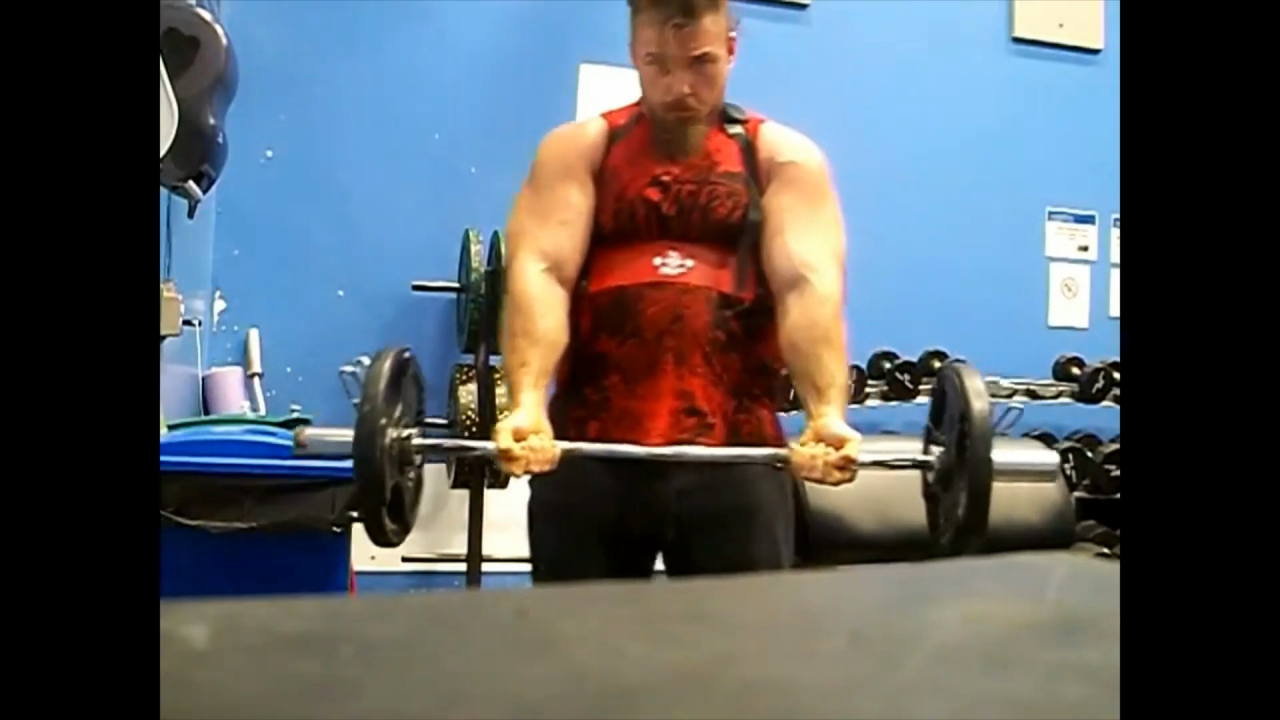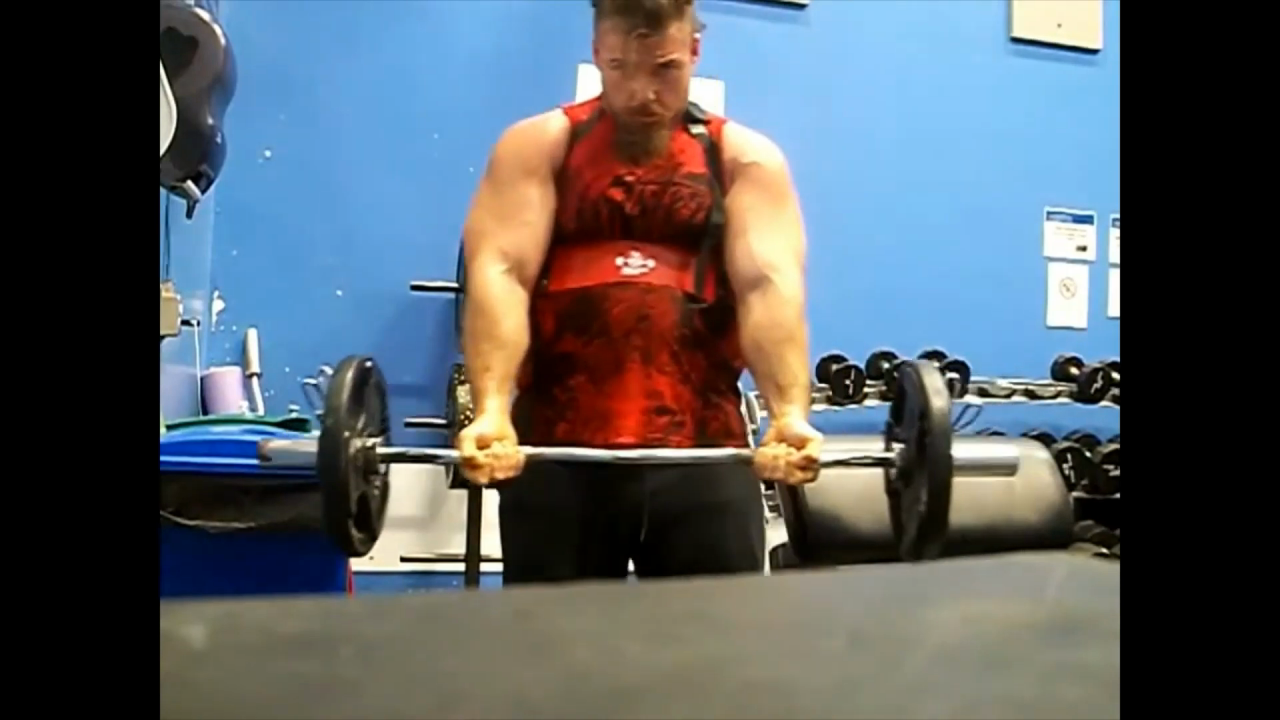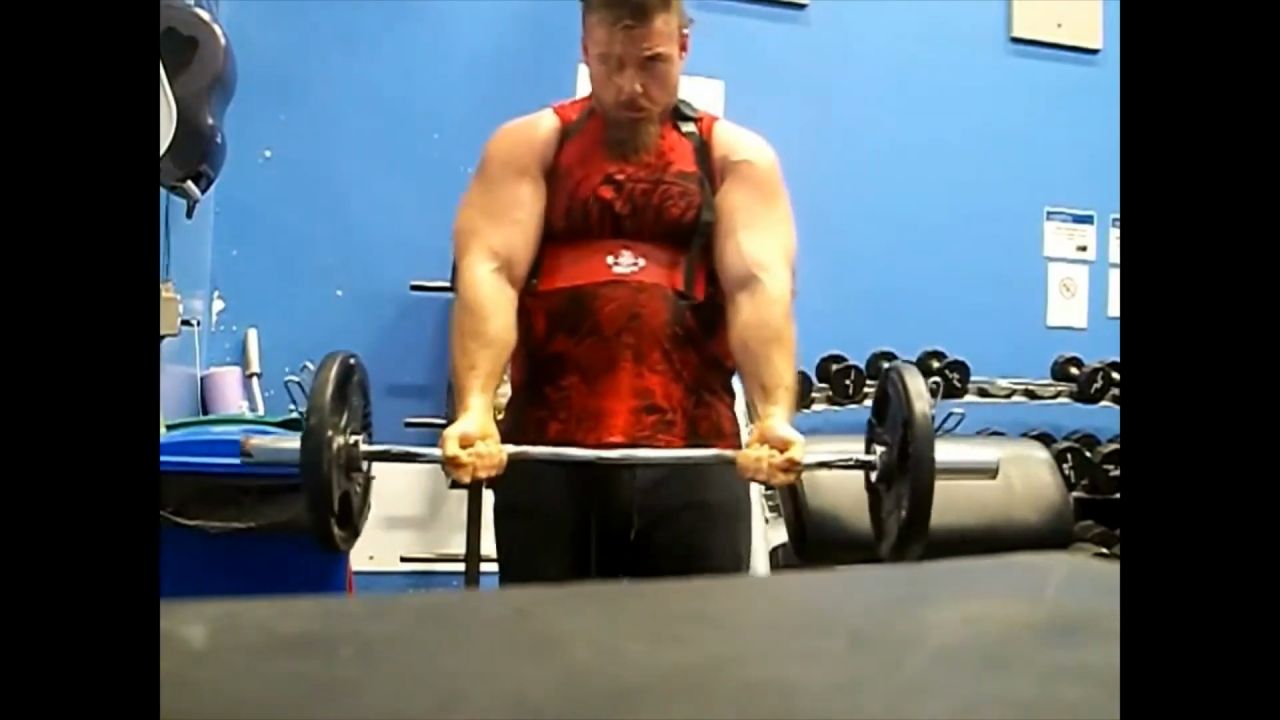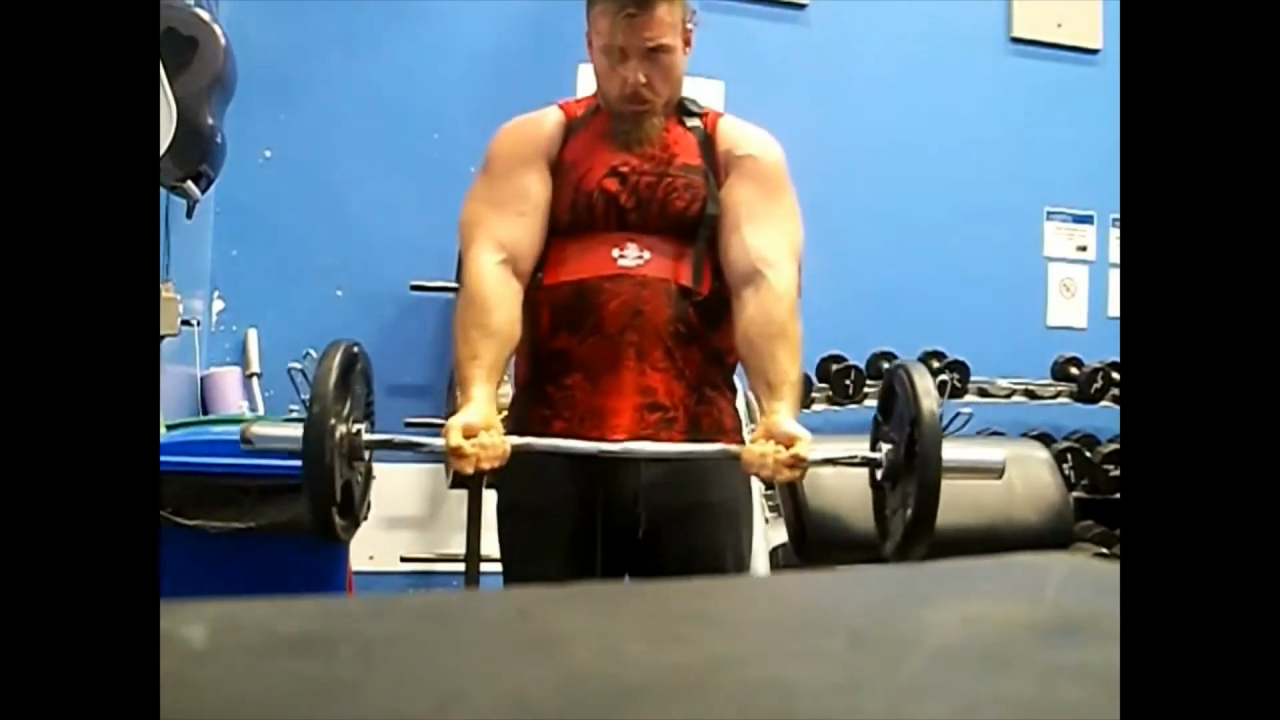
dt=0.2s
person 1, frame 1
left shoulder: (782, 156)
right shoulder: (578, 149)
left elbow: (808, 286)
right elbow: (540, 273)
left wrist: (827, 413)
right wrist: (526, 405)
left hip: (734, 454)
right hip: (590, 449)
person 1, frame 2
left shoulder: (744, 157)
right shoulder: (538, 146)
left elbow: (769, 285)
right elbow: (500, 274)
left wrist: (789, 412)
right wrist: (492, 409)
left hip: (701, 452)
right hip: (556, 451)
person 1, frame 3
left shoulder: (735, 154)
right shoulder: (529, 145)
left elbow: (758, 286)
right elbow: (489, 272)
left wrist: (775, 416)
right wrist: (475, 407)
left hip: (691, 452)
right hip: (549, 450)
person 1, frame 4
left shoulder: (741, 150)
right shoulder: (534, 141)
left elbow: (765, 280)
right elbow: (495, 265)
left wrist: (779, 411)
right wrist: (478, 398)
left hip: (695, 451)
right hip: (553, 447)
